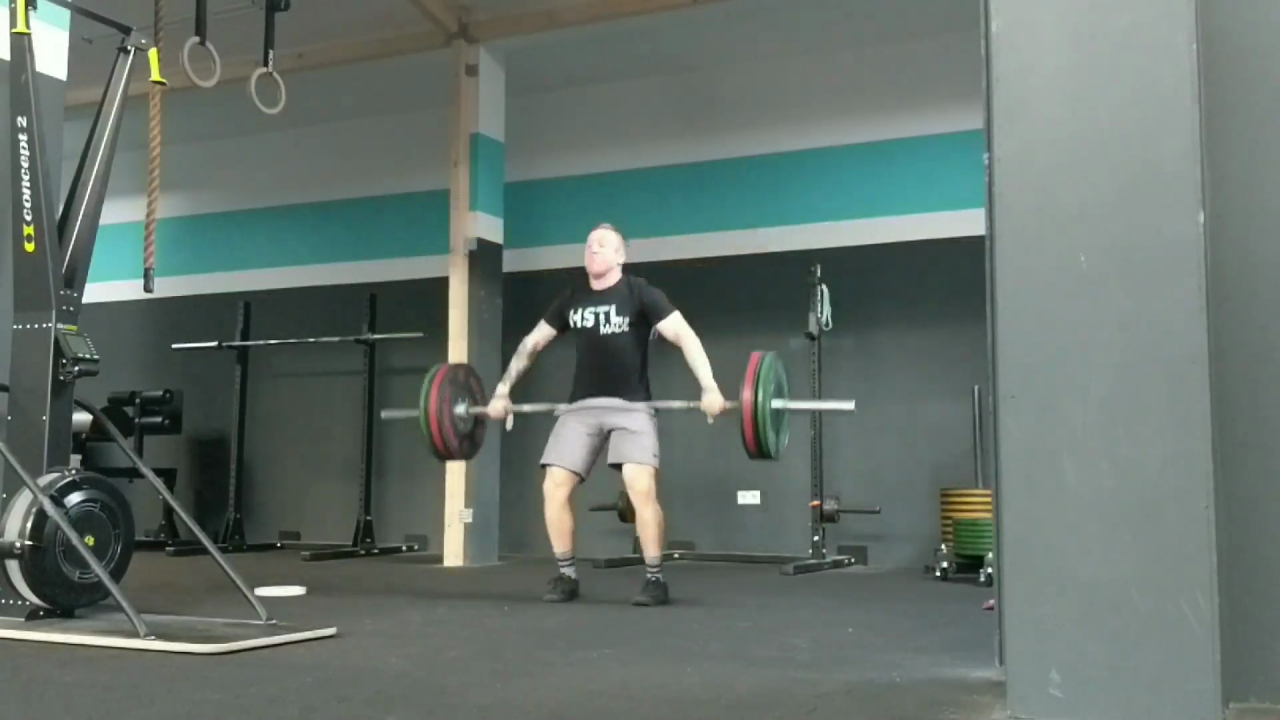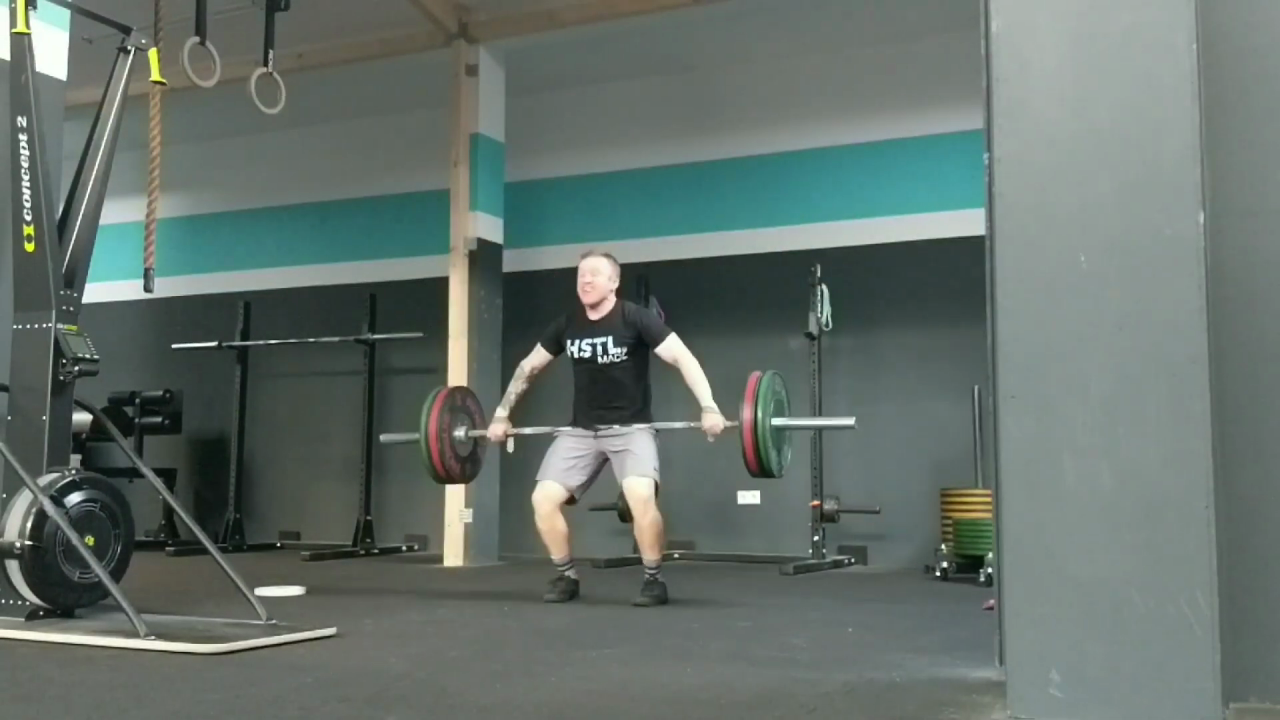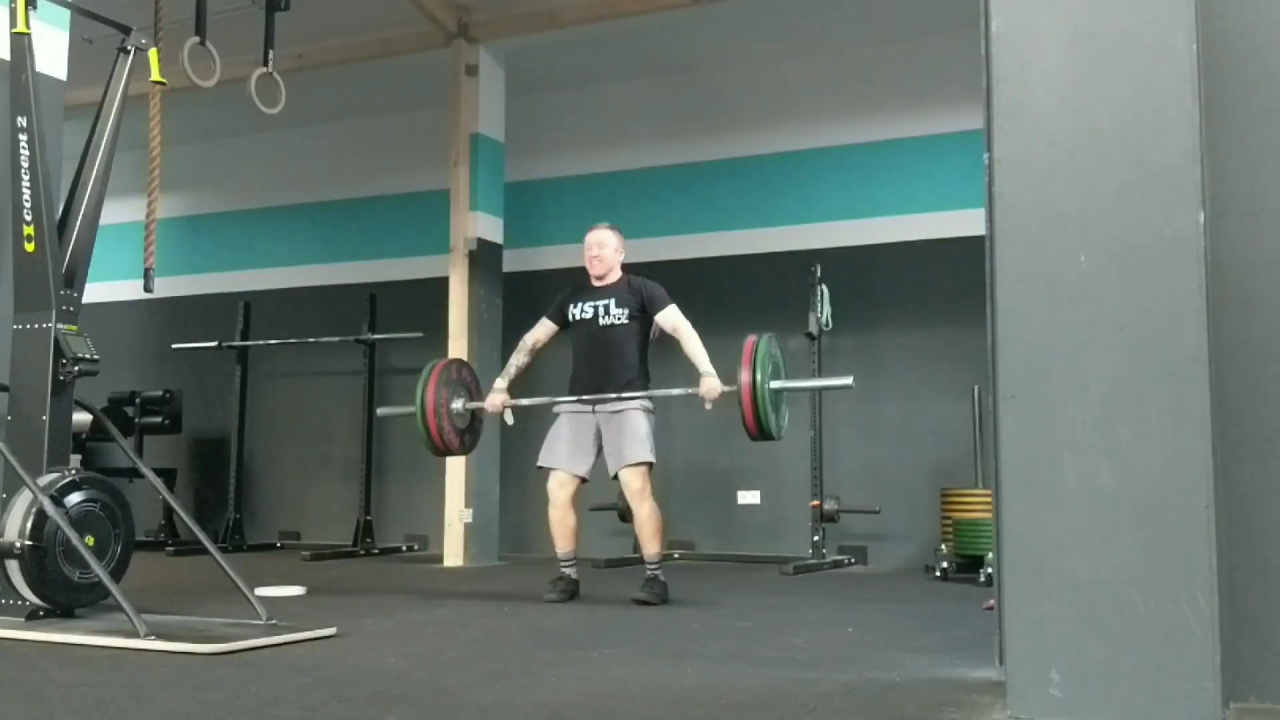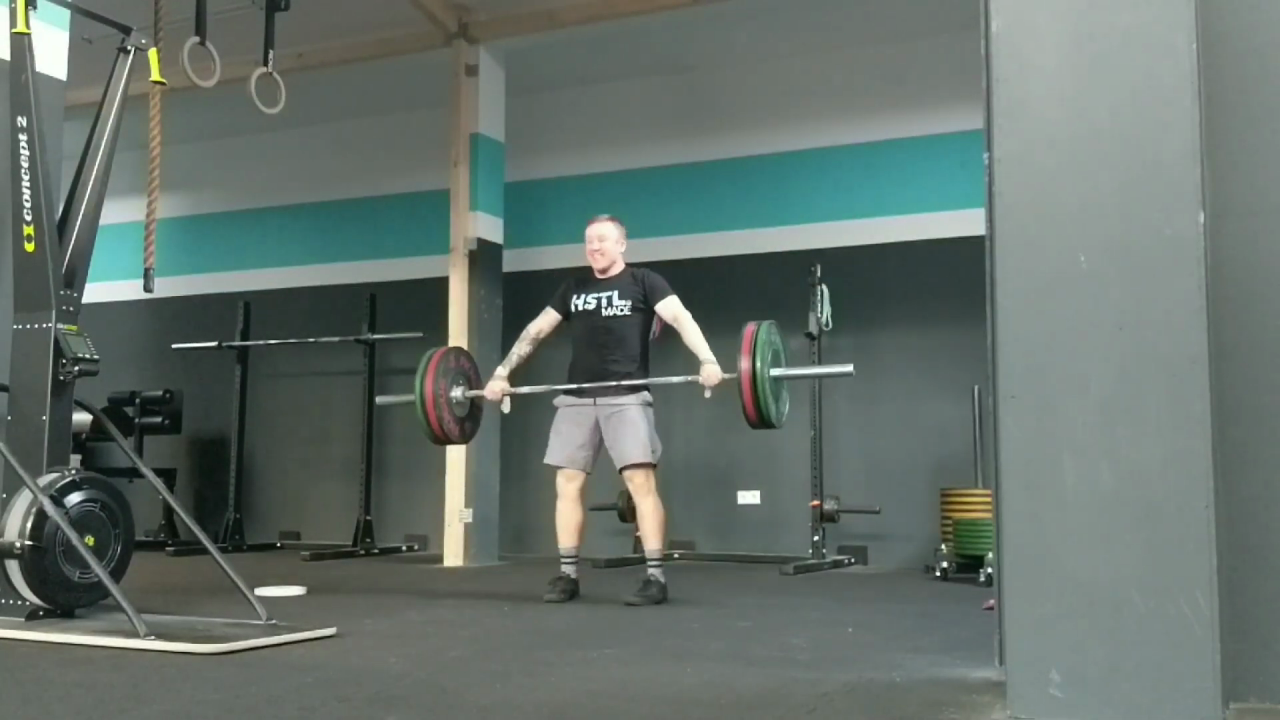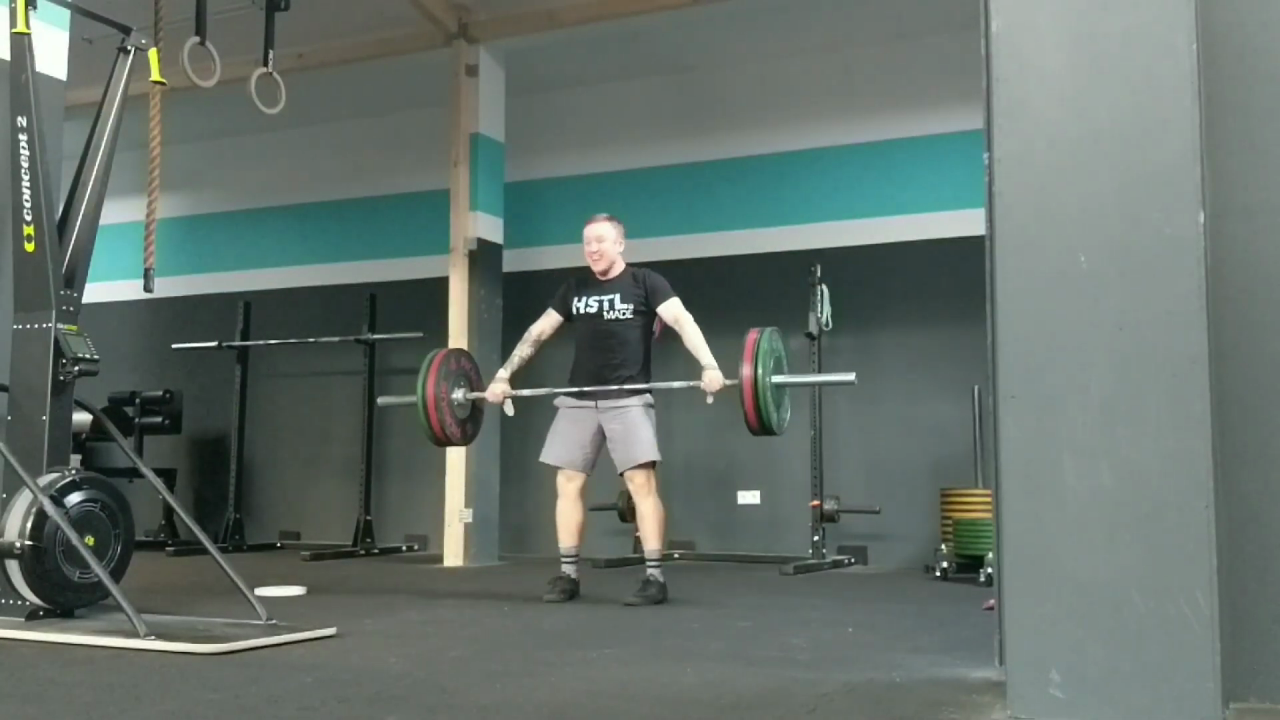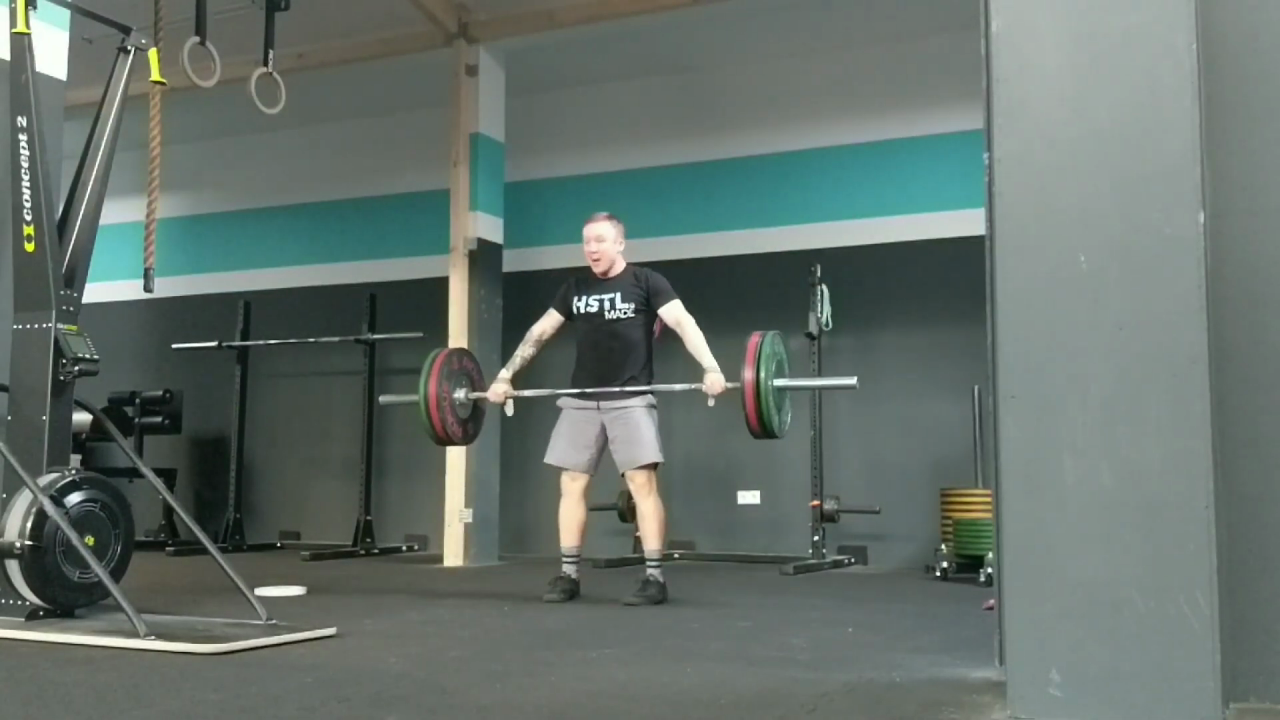
dt=0.2s
person 1, frame 1
left shoulder: (640, 293)
right shoulder: (572, 297)
left elbow: (684, 336)
right elbow: (532, 342)
left wrist: (709, 387)
right wrist: (502, 389)
left hip: (630, 405)
right hip: (582, 406)
left knee: (641, 488)
right knee: (554, 486)
left ankle: (655, 578)
right ankle: (566, 575)
person 1, frame 2
left shoulder: (636, 318)
right shoulder: (566, 324)
left elbow: (683, 358)
right elbow: (528, 367)
left wrist: (708, 407)
right wrist: (502, 413)
left hip: (630, 429)
right hip: (581, 431)
left knee: (641, 497)
right knee: (543, 500)
left ankle: (654, 580)
right ankle: (566, 576)
person 1, frame 3
left shoulder: (641, 290)
right shoulder: (571, 297)
left elbow: (681, 328)
right elbow: (533, 340)
left wrist: (707, 372)
right wrist: (501, 383)
left hip: (627, 406)
right hip: (577, 408)
left knee: (637, 487)
right knee: (558, 490)
left ankle: (655, 576)
right ankle: (568, 574)
person 1, frame 4
left shoulder: (644, 281)
right shoulder: (574, 287)
left elbow: (680, 317)
right elbow: (536, 330)
left wrist: (707, 360)
right wrist: (502, 372)
left hip: (626, 398)
right hip: (576, 399)
left knee: (641, 484)
right knee: (568, 484)
left ankle: (655, 578)
right ankle: (568, 574)
person 1, frame 5
left shoulder: (645, 282)
right shoulder: (575, 288)
left elbow: (682, 320)
right elbow: (538, 331)
left wrist: (709, 365)
right wrist: (504, 374)
left hip: (629, 399)
right hip: (578, 400)
left knee: (642, 484)
right knee: (567, 484)
left ankle: (654, 577)
right ankle: (568, 575)
person 1, frame 6
left shoulder: (646, 281)
right shoulder: (575, 287)
left elbow: (683, 322)
right elbow: (540, 332)
left wrist: (710, 368)
right wrist: (505, 375)
left hip: (631, 400)
right hip: (581, 402)
left knee: (642, 484)
right knee: (571, 485)
left ankle: (654, 578)
right ankle: (568, 575)
